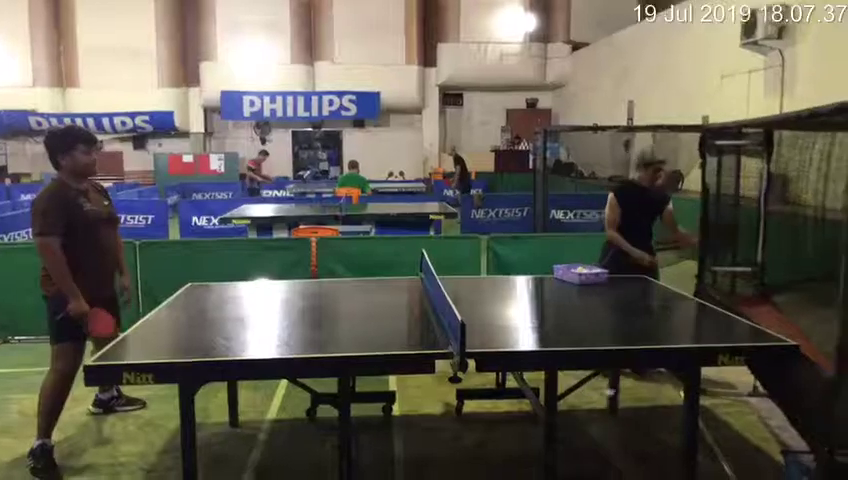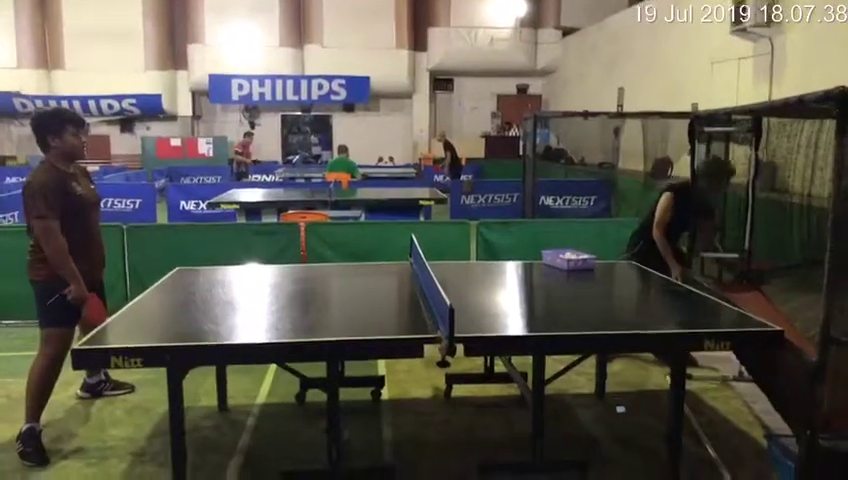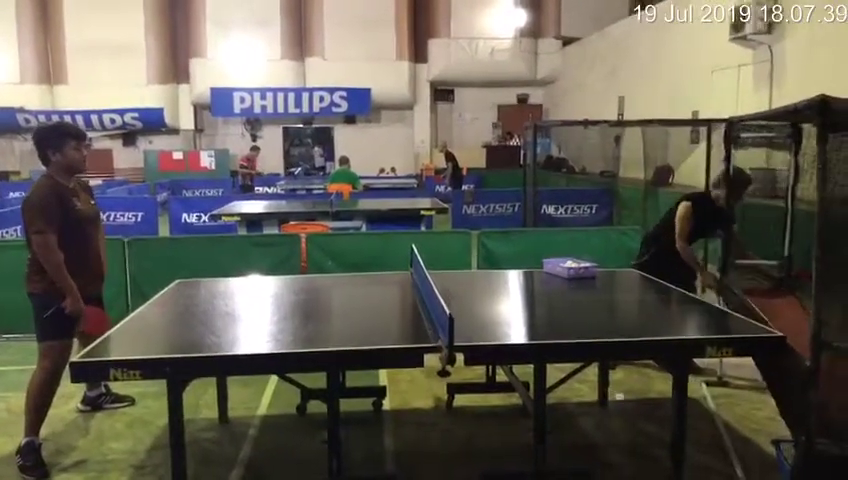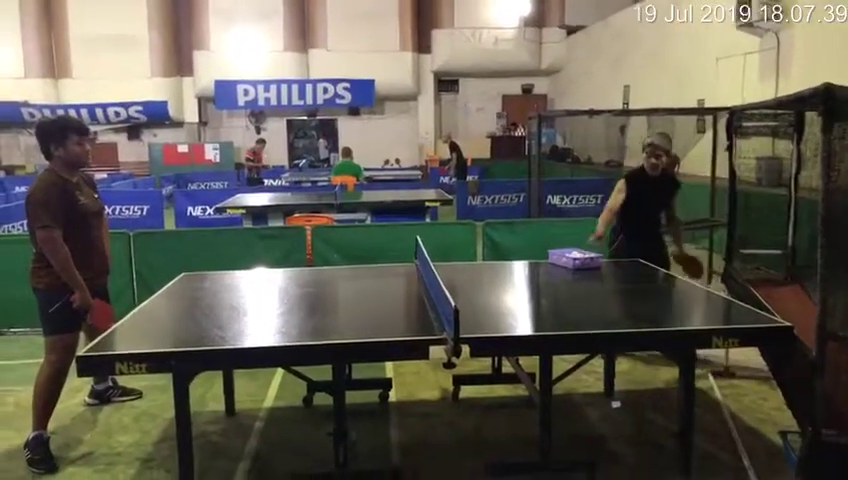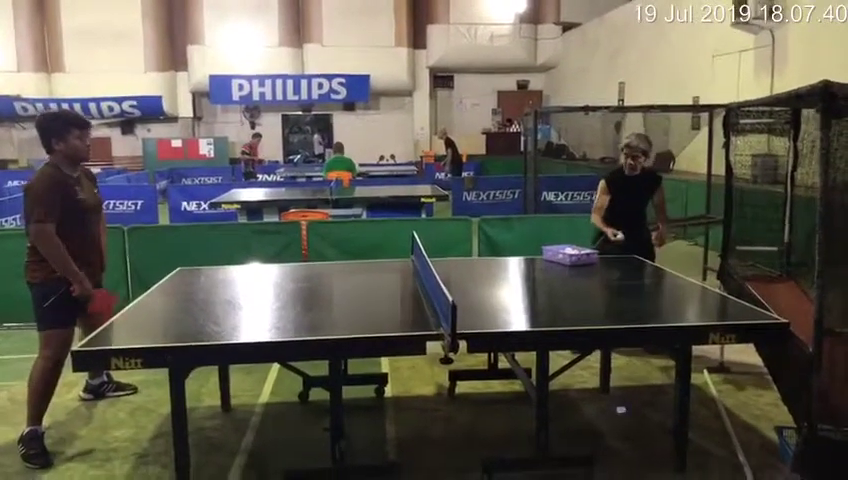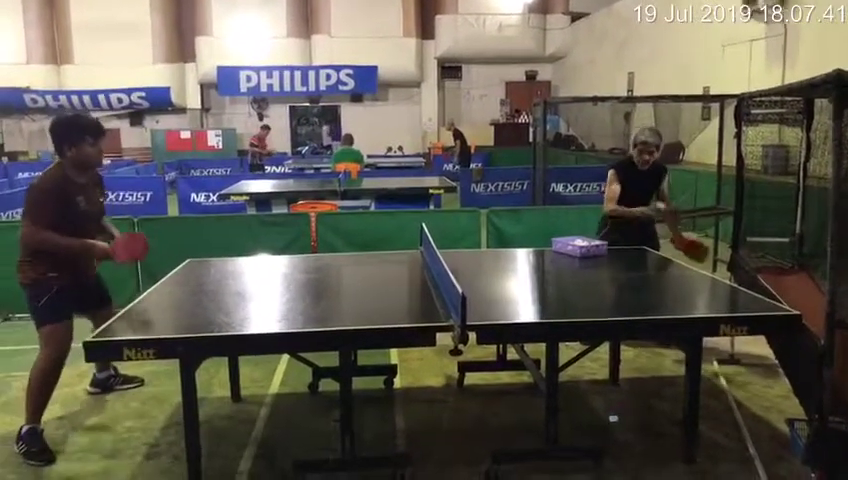
dt=0.7s
person 1, frame 1
left shoulder: (98, 191)
right shoulder: (51, 198)
left elbow: (112, 235)
right elbow: (49, 251)
left wrist: (123, 274)
right wrist: (73, 297)
left hip: (103, 289)
right hip: (70, 296)
left knee: (108, 345)
right knee: (64, 367)
left ankle: (106, 396)
right ankle: (41, 446)
person 1, frame 2
left shoulder: (79, 172)
right shoulder: (43, 181)
right elbow: (49, 236)
left wrist: (91, 272)
right wrist: (74, 280)
left hip: (88, 272)
right hip: (58, 279)
left knee: (95, 327)
right knee: (53, 349)
left ankle: (94, 380)
right ankle: (29, 431)
person 1, frame 3
left shoulder: (82, 188)
right shoulder: (43, 195)
right elbow: (45, 249)
left wrist: (99, 272)
right wrist: (70, 294)
left hip: (88, 286)
right hip: (55, 293)
left knee: (95, 341)
right knee: (52, 363)
left ankle: (94, 393)
right ankle: (29, 444)
person 1, frame 4
left shoulder: (85, 181)
right shoulder: (46, 189)
left elbow: (99, 223)
right elbow: (50, 243)
left wrist: (103, 268)
right wrist: (78, 288)
left hip: (92, 280)
right hip: (60, 287)
left knee: (102, 334)
right knee: (59, 356)
left ankle: (102, 387)
right ankle: (36, 438)
person 1, frame 5
left shoulder: (86, 176)
right shoulder: (46, 182)
right elbow: (42, 236)
left wrist: (98, 265)
right wrist: (76, 278)
left hip: (86, 274)
right hip: (55, 280)
left knee: (98, 329)
right knee: (54, 351)
left ankle: (96, 382)
right ankle: (31, 433)
person 1, frame 6
left shoulder: (94, 180)
right shoulder: (48, 186)
right elbow: (30, 236)
left wrist: (113, 235)
right wrist: (85, 246)
left hip: (81, 271)
right hip: (45, 275)
left knee: (108, 319)
right knee: (55, 348)
left ankle: (104, 375)
right ankle: (29, 431)
person 2, frame 1
left shoulder: (662, 198)
right shoulder: (619, 194)
left elbow: (675, 230)
right elbow: (610, 231)
left wrist: (697, 241)
right wrist: (635, 253)
left hip: (645, 257)
right hip: (617, 256)
person 2, frame 2
left shoulder: (705, 206)
right shoulder: (673, 194)
left elbow: (706, 241)
right elbow: (657, 232)
right wrist: (673, 265)
left hip: (669, 249)
right hip: (644, 247)
person 2, frame 3
left shoulder: (724, 215)
right shoulder: (691, 203)
right elbow: (681, 243)
right wrist: (703, 272)
left hip: (678, 257)
right hip: (654, 253)
person 2, frame 4
left shoulder: (671, 183)
right shoulder: (629, 181)
left elbow: (671, 218)
right elbow: (610, 210)
left wrist: (680, 248)
right wrist: (600, 231)
left hip: (653, 242)
right hip: (625, 241)
person 2, frame 5
left shoulder: (653, 180)
right shoulder: (609, 181)
left elbow: (660, 212)
right elbow: (596, 214)
left wrist: (662, 229)
right wrist: (607, 230)
left hip: (640, 239)
right hip: (612, 241)
person 2, frame 6
left shoulder: (660, 171)
right shoulder: (618, 170)
left elbow: (665, 205)
right elbow: (608, 207)
left wrist: (677, 234)
right wrist: (638, 212)
left hip: (643, 228)
right hip: (616, 229)
